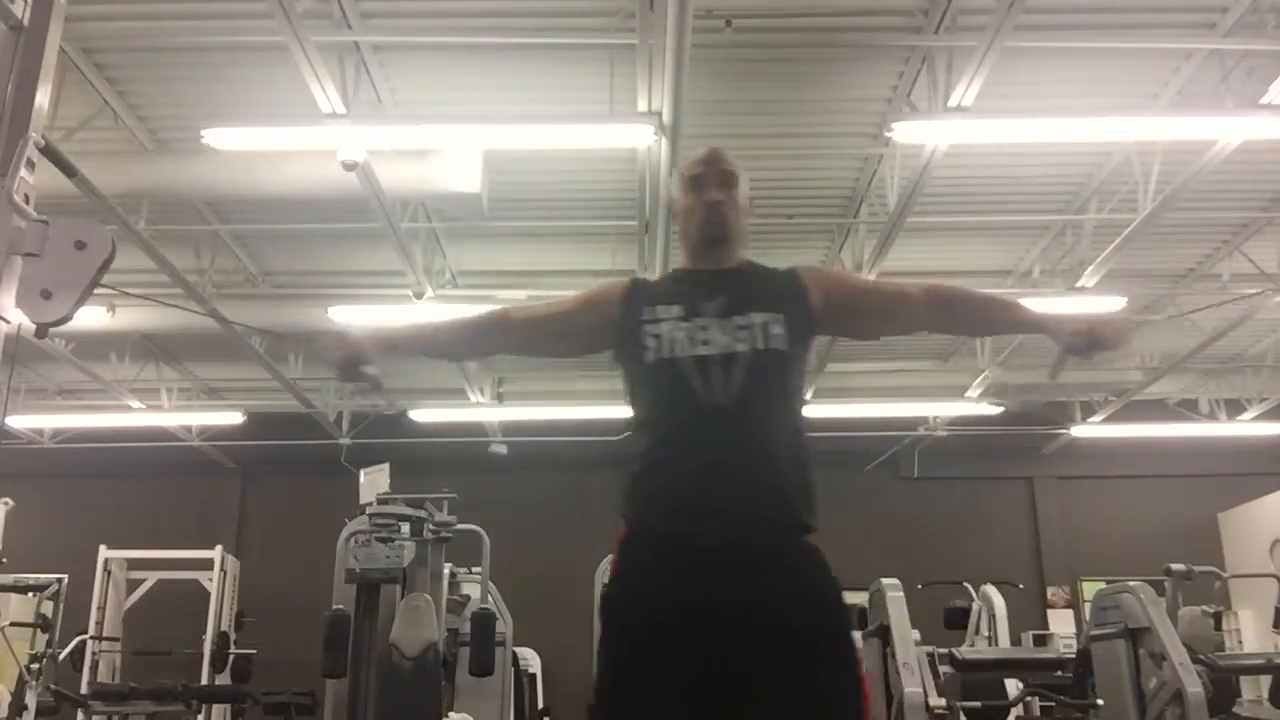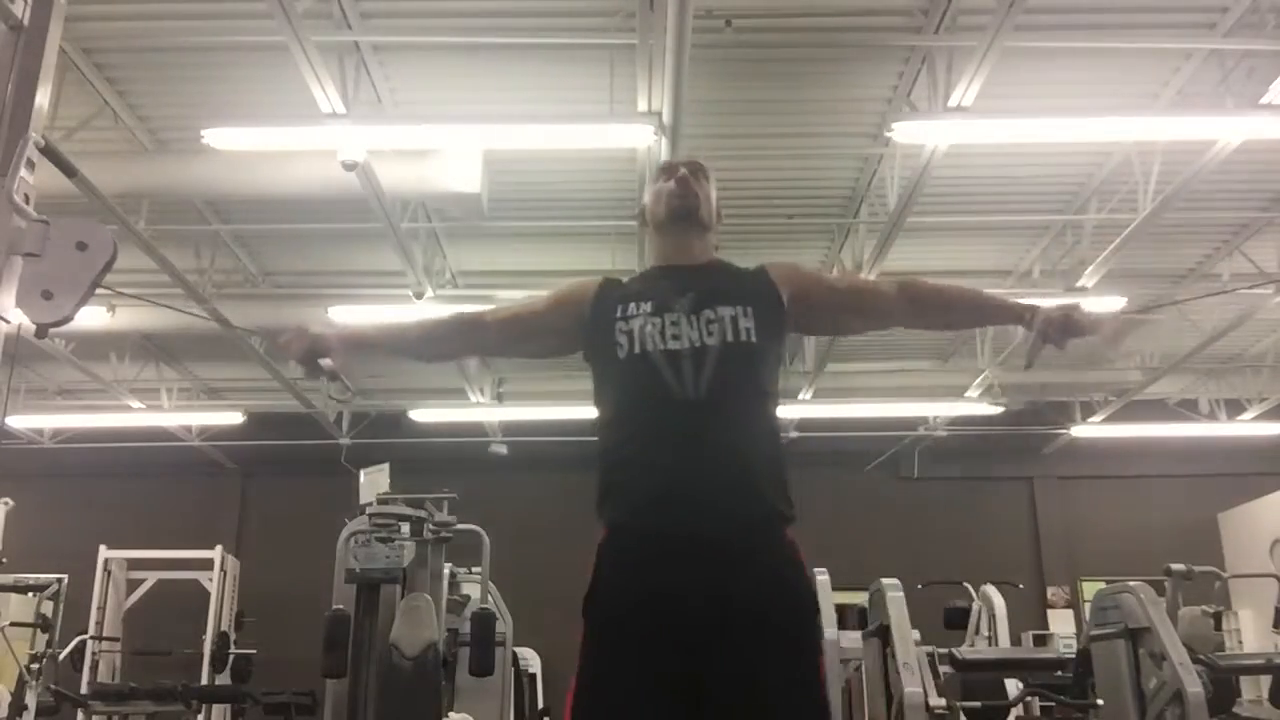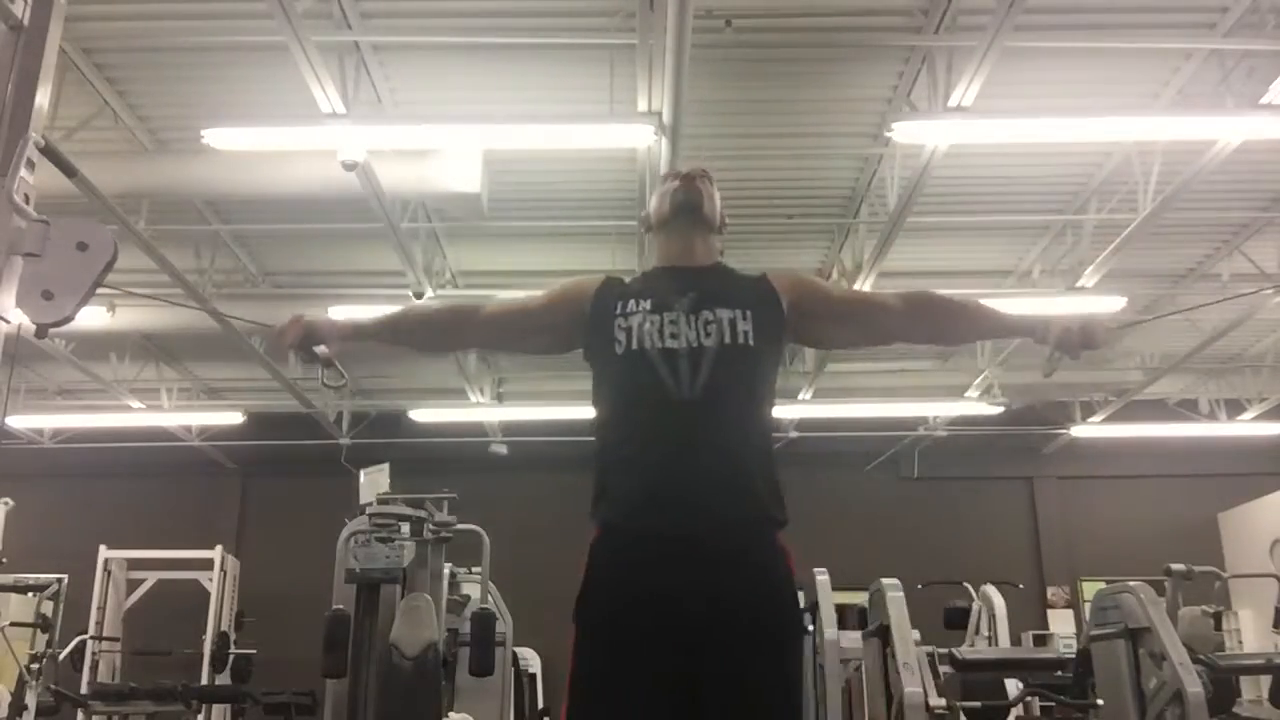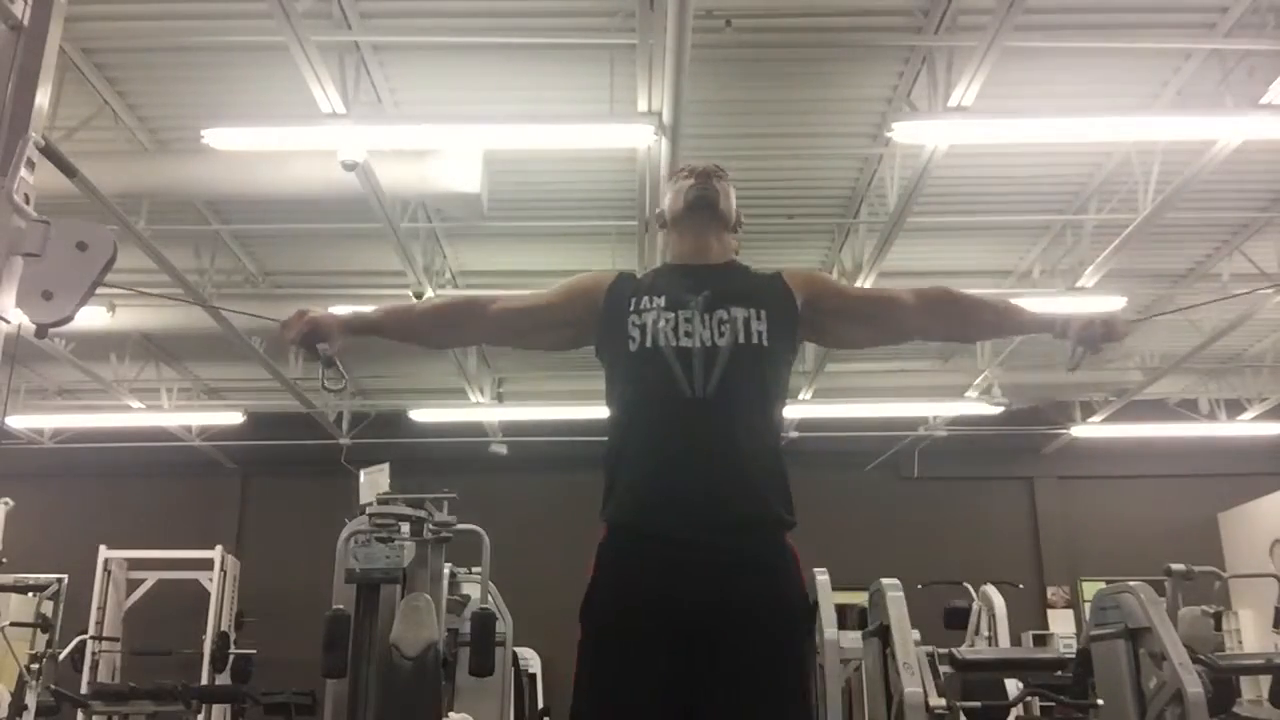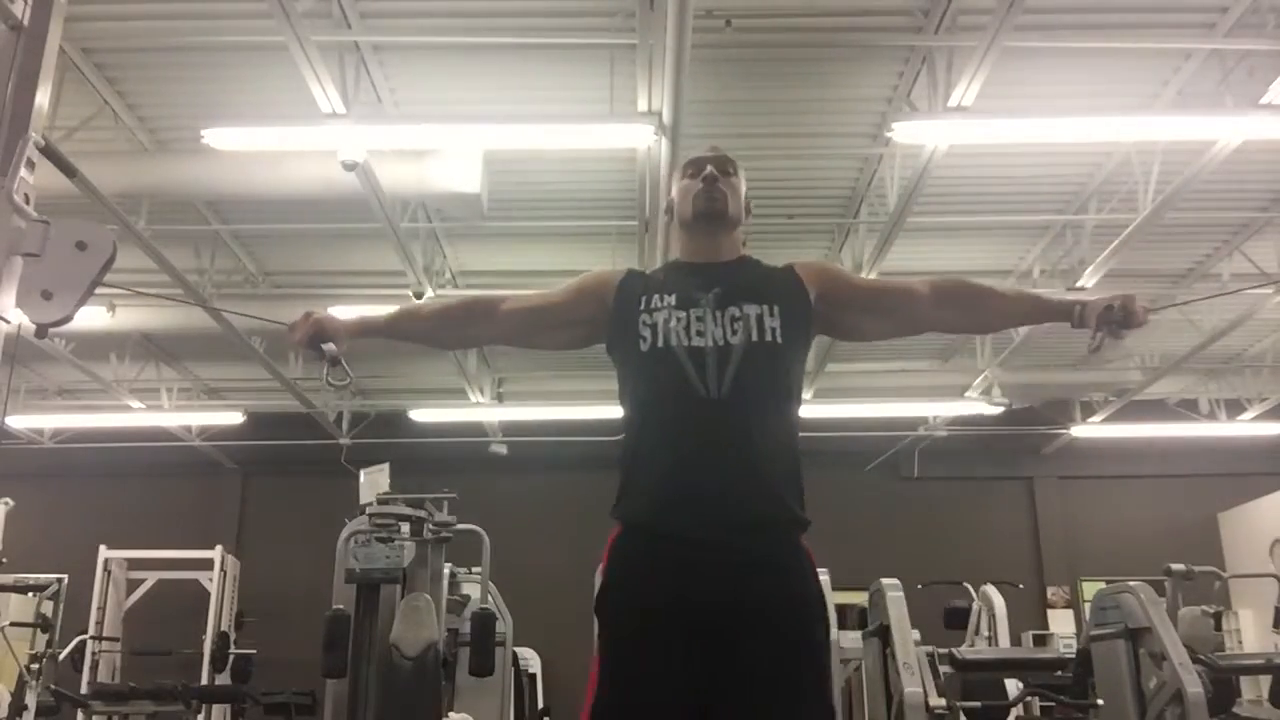
dt=0.2s
person 1, frame 1
left shoulder: (799, 293)
right shoulder: (629, 306)
left elbow: (926, 304)
right elbow: (509, 326)
left wrist: (1052, 323)
right wrist: (385, 342)
left hip: (779, 563)
right hip: (665, 563)
person 1, frame 2
left shoulder: (772, 290)
right shoulder: (598, 304)
left elbow: (896, 298)
right elbow: (478, 328)
left wrist: (1026, 312)
right wrist: (350, 338)
left hip: (753, 559)
right hip: (640, 561)
person 1, frame 3
left shoulder: (772, 296)
right shoulder: (599, 302)
left elbow: (902, 313)
right elbow: (476, 321)
left wrist: (1036, 325)
right wrist: (348, 328)
left hip: (743, 562)
right hip: (631, 563)
person 1, frame 4
left shoulder: (787, 295)
right shoulder: (609, 297)
left elbow: (916, 310)
right elbow: (482, 316)
left wrist: (1054, 320)
right wrist: (353, 322)
left hip: (753, 562)
right hip: (641, 561)
person 1, frame 5
left shoulder: (799, 289)
right shoulder: (619, 295)
left elbow: (930, 301)
right elbow: (493, 316)
left wrist: (1070, 307)
right wrist: (359, 324)
left hip: (767, 562)
right hip: (654, 560)
